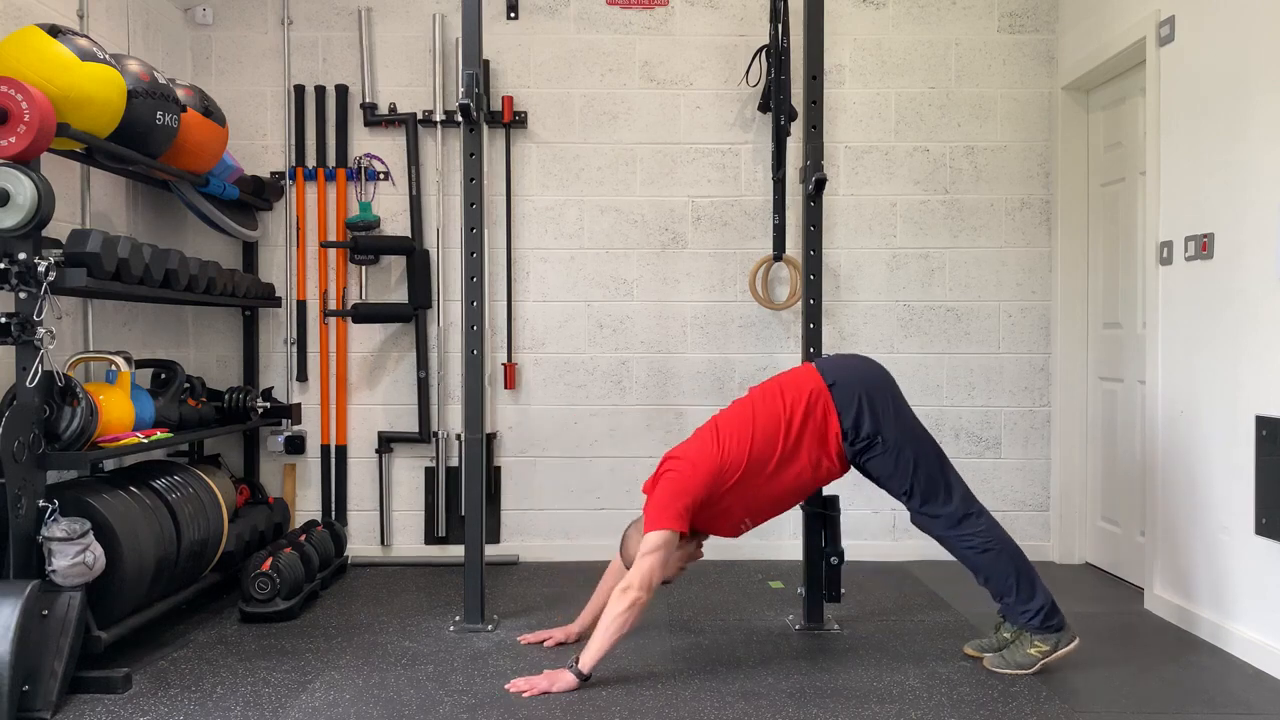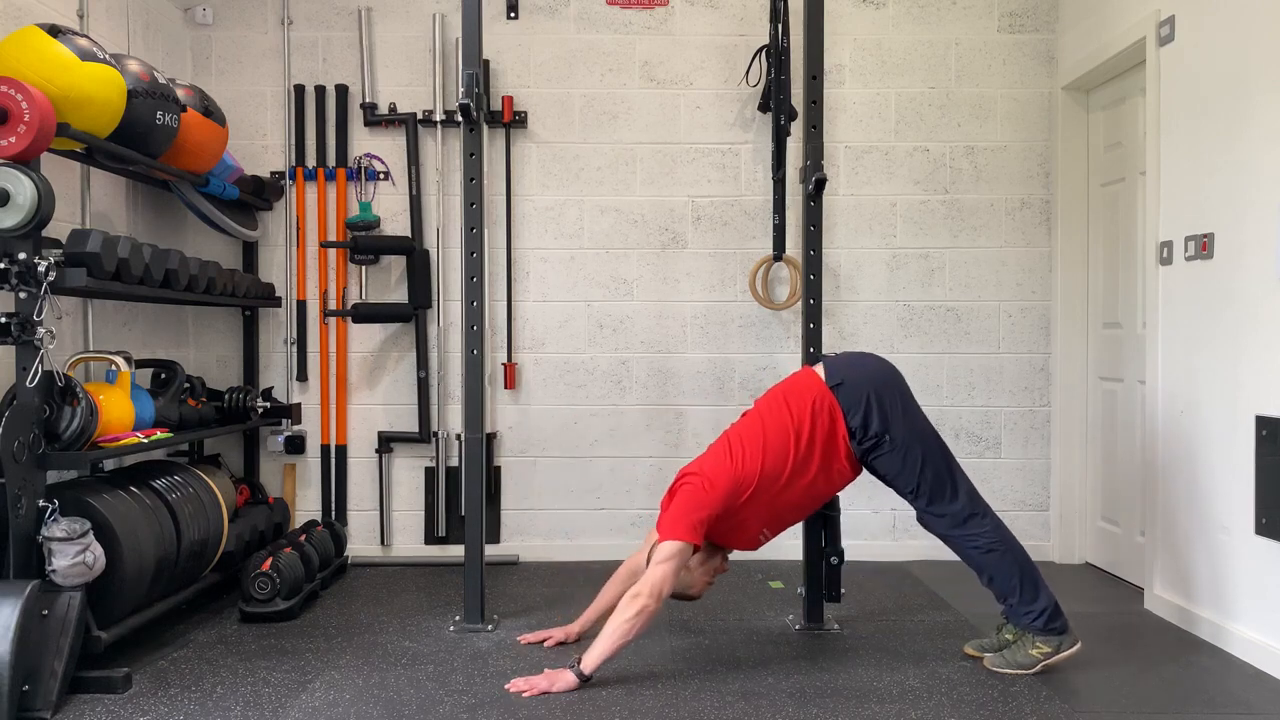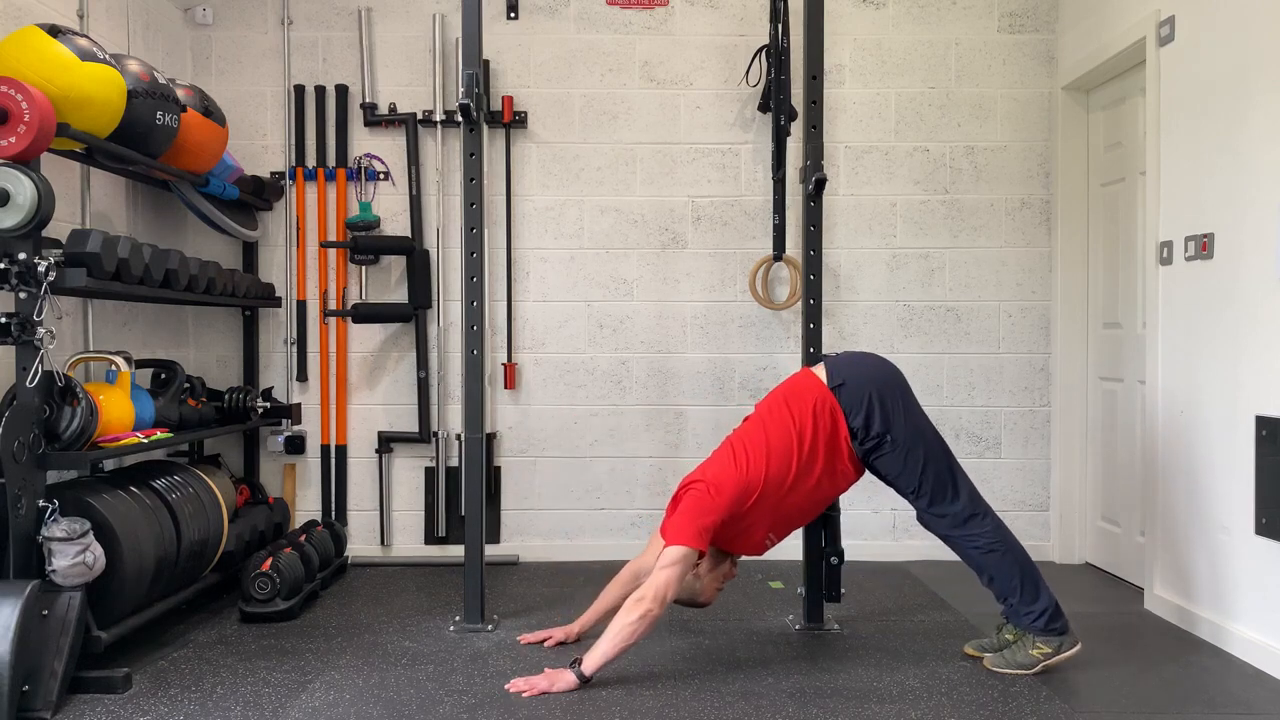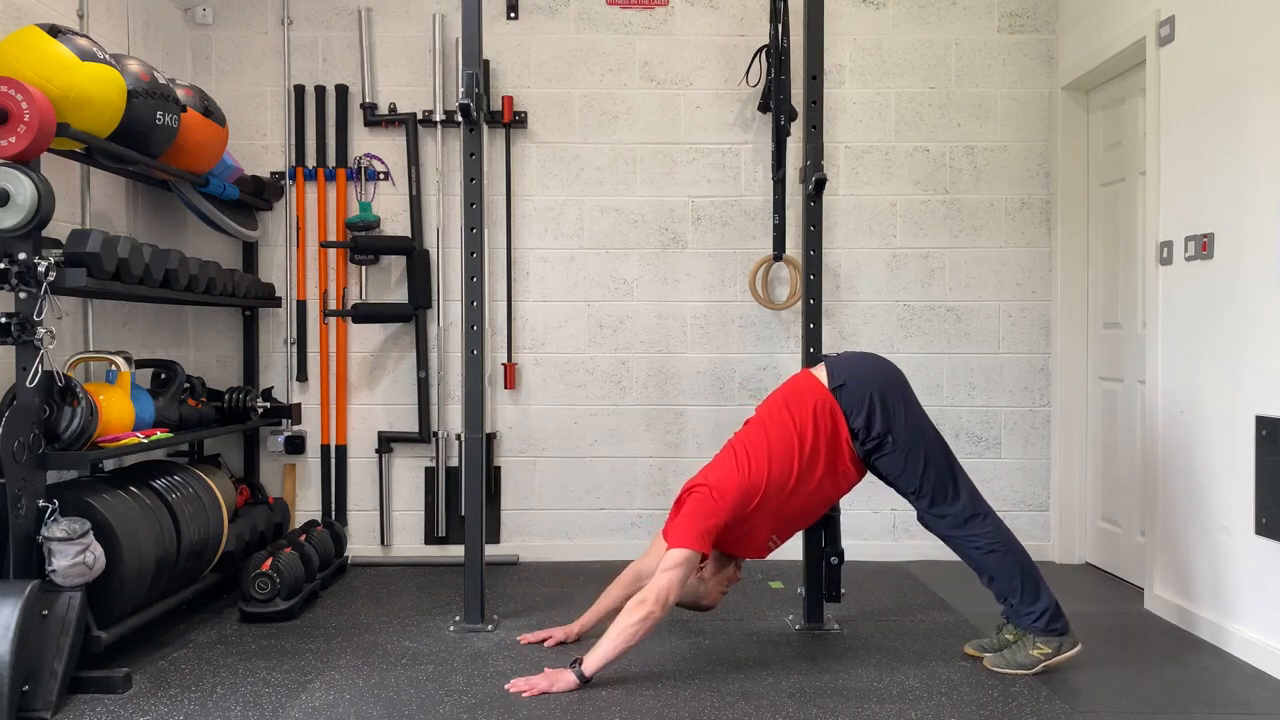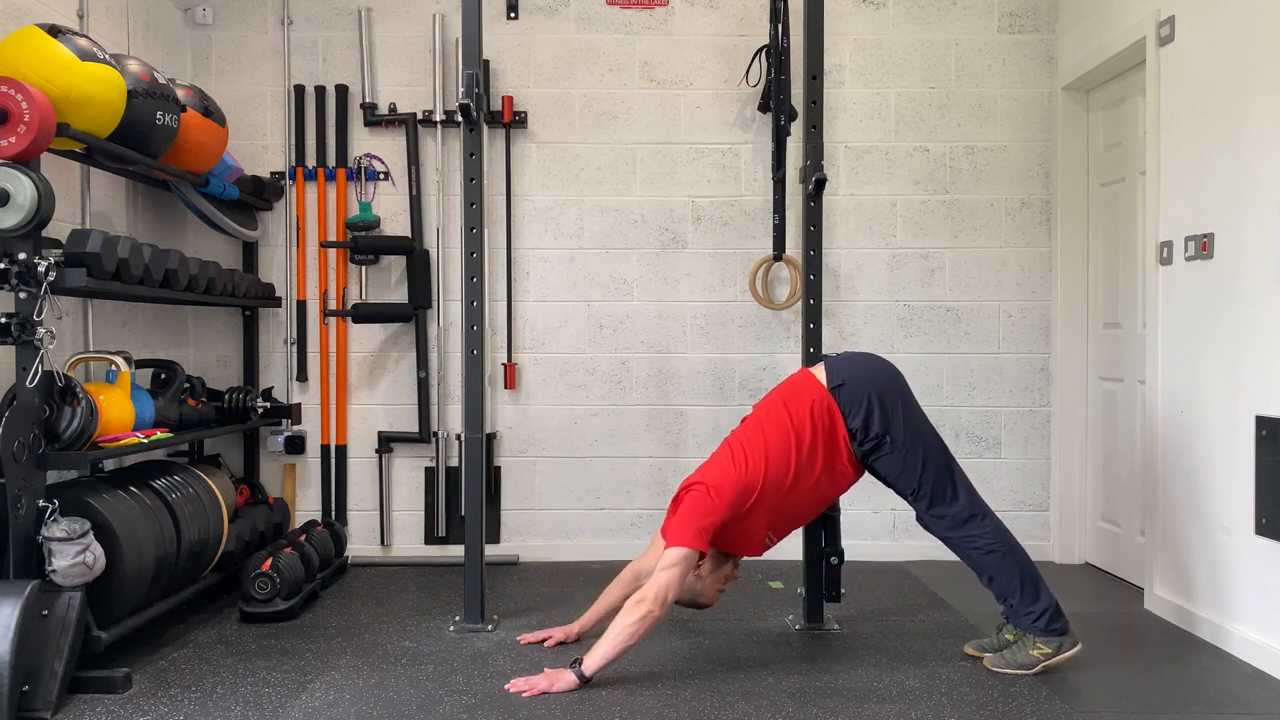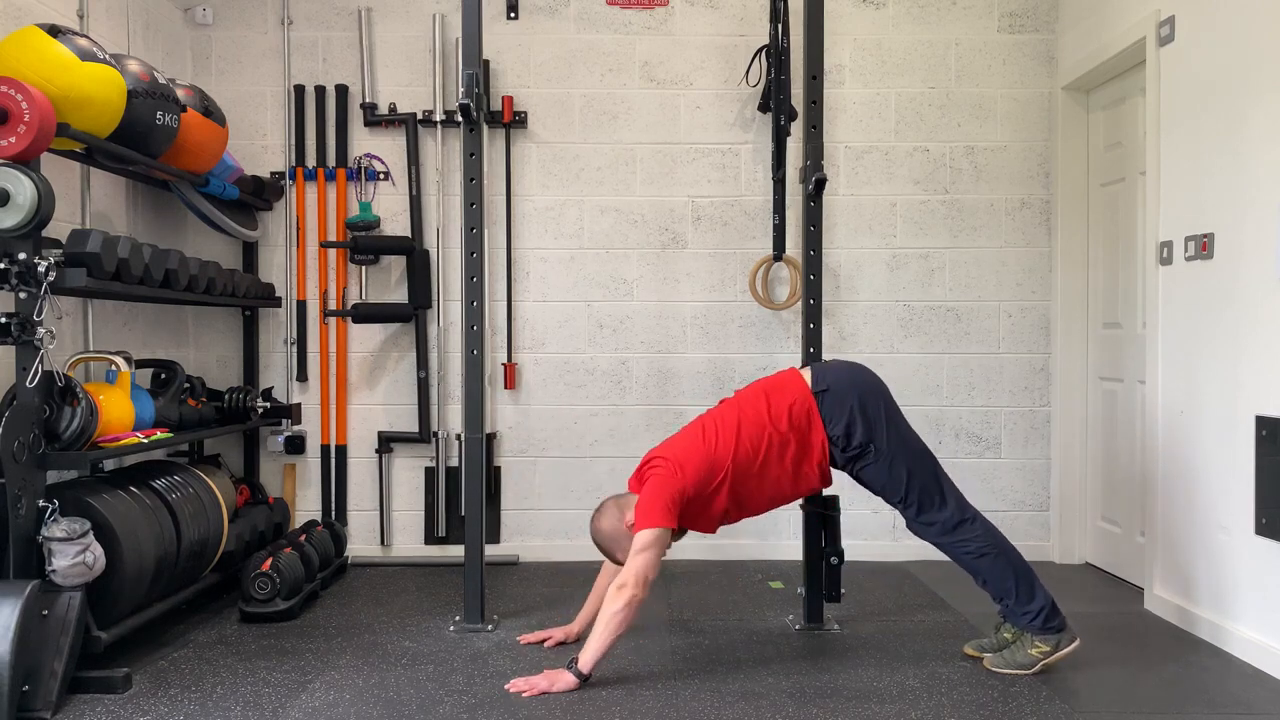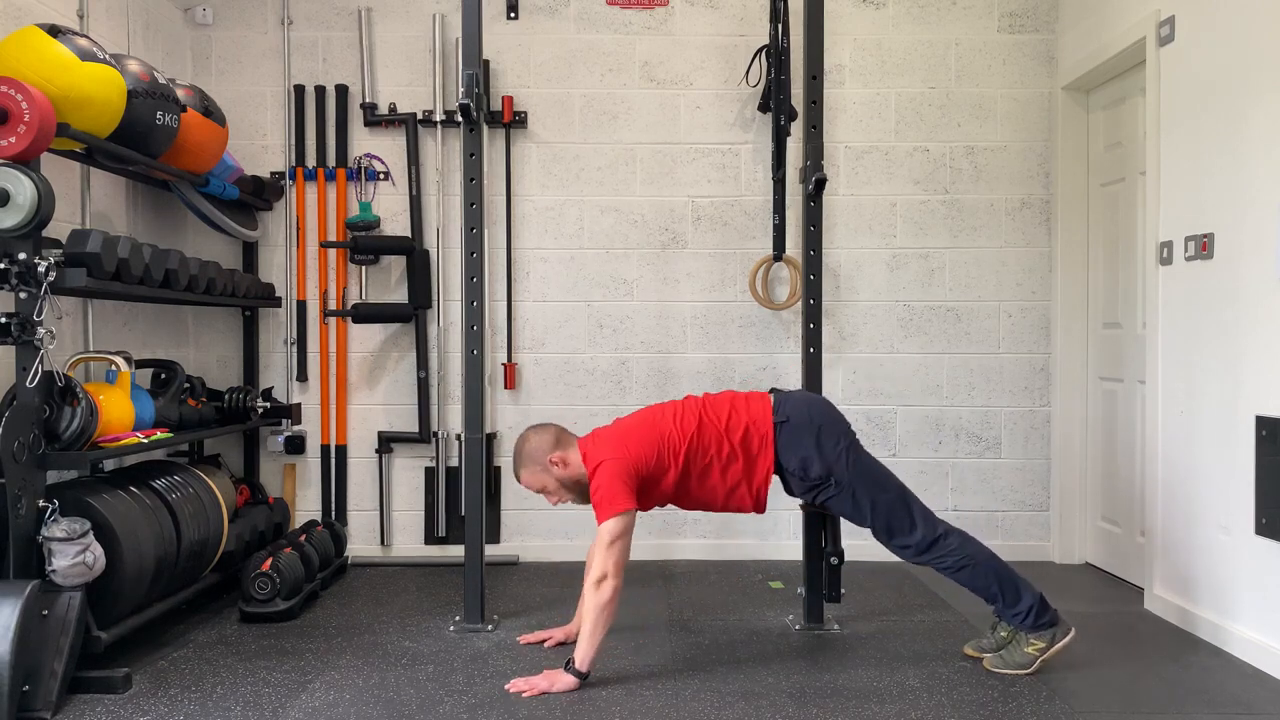
dt=0.4s
person 1, frame 1
left shoulder: (678, 491)
right shoulder: (678, 488)
left elbow: (635, 591)
right elbow: (624, 562)
left wrist: (577, 672)
right wrist: (576, 627)
left hip: (848, 402)
right hip: (839, 399)
left knee: (947, 512)
right knee: (940, 513)
left ankle: (1043, 626)
right ankle: (1020, 618)
person 1, frame 2
left shoulder: (696, 502)
right shoulder: (694, 501)
left elbow: (645, 597)
right elbow: (637, 565)
left wrist: (577, 672)
right wrist: (576, 626)
left hip: (855, 400)
right hip: (847, 397)
left knee: (953, 512)
right knee: (946, 513)
left ankle: (1046, 628)
right ankle: (1021, 620)
person 1, frame 3
left shoulder: (702, 508)
right shoulder: (698, 507)
left elbow: (649, 601)
right elbow: (639, 567)
left wrist: (578, 673)
right wrist: (576, 627)
left hip: (855, 399)
right hip: (847, 397)
left knee: (954, 512)
right knee: (946, 512)
left ankle: (1046, 629)
right ankle: (1022, 621)
person 1, frame 4
left shoulder: (705, 509)
right shoulder: (699, 509)
left elbow: (651, 602)
right elbow: (642, 569)
left wrist: (578, 672)
right wrist: (576, 626)
left hip: (858, 399)
right hip: (848, 398)
left knee: (956, 513)
right knee: (947, 513)
left ankle: (1046, 629)
right ankle: (1022, 621)
person 1, frame 5
left shoulder: (702, 508)
right shoulder: (697, 507)
left elbow: (649, 602)
right elbow: (640, 569)
left wrist: (578, 673)
right wrist: (577, 628)
left hip: (858, 399)
right hip: (847, 398)
left knee: (954, 514)
right knee: (945, 515)
left ankle: (1047, 630)
right ankle: (1022, 622)
person 1, frame 6
left shoulder: (660, 486)
right shoulder: (655, 481)
left elbow: (632, 587)
right elbow: (619, 565)
left wrist: (577, 671)
right wrist: (577, 625)
left hip: (837, 407)
right hip: (827, 406)
left knee: (942, 518)
right knee: (933, 518)
left ankle: (1044, 626)
right ankle: (1020, 619)
person 1, frame 7
left shoulder: (608, 464)
right shoulder: (607, 448)
left elbow: (605, 575)
right elbow: (603, 558)
left wrist: (575, 671)
right wrist: (577, 625)
left hip: (794, 435)
right hip: (780, 432)
left knee: (912, 534)
right knee: (905, 533)
left ankle: (1037, 622)
right ankle: (1015, 620)
